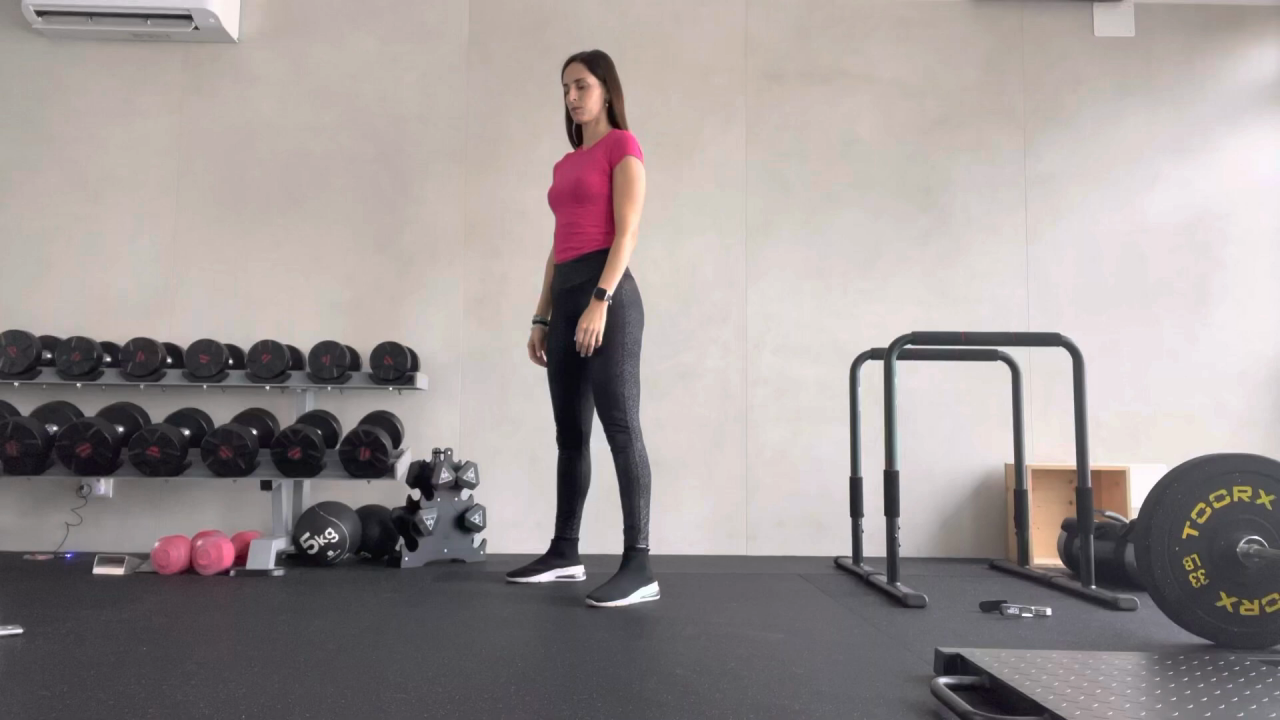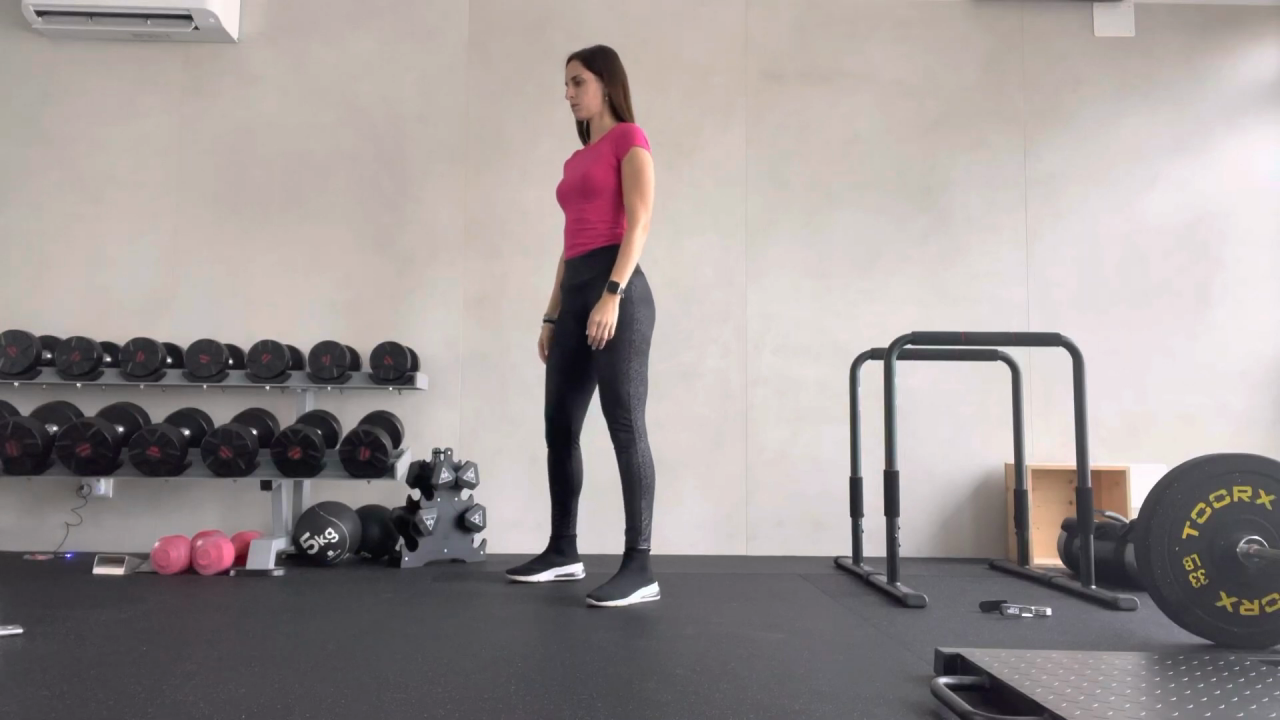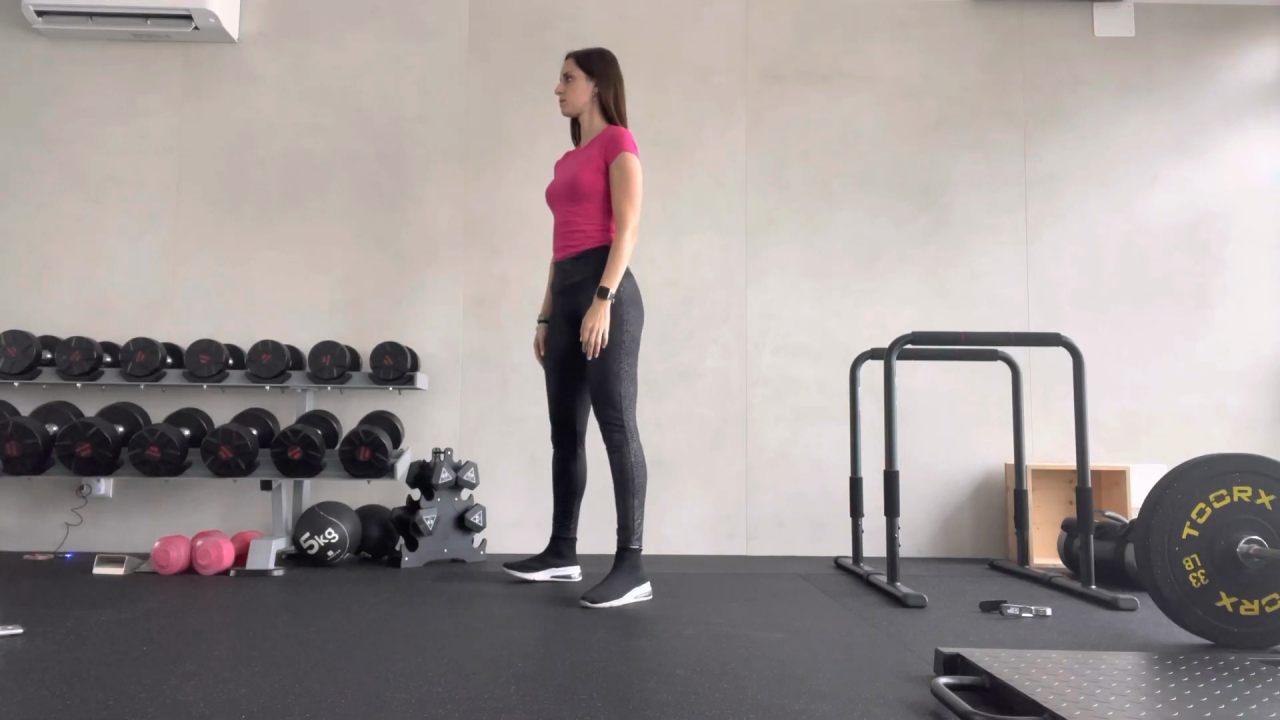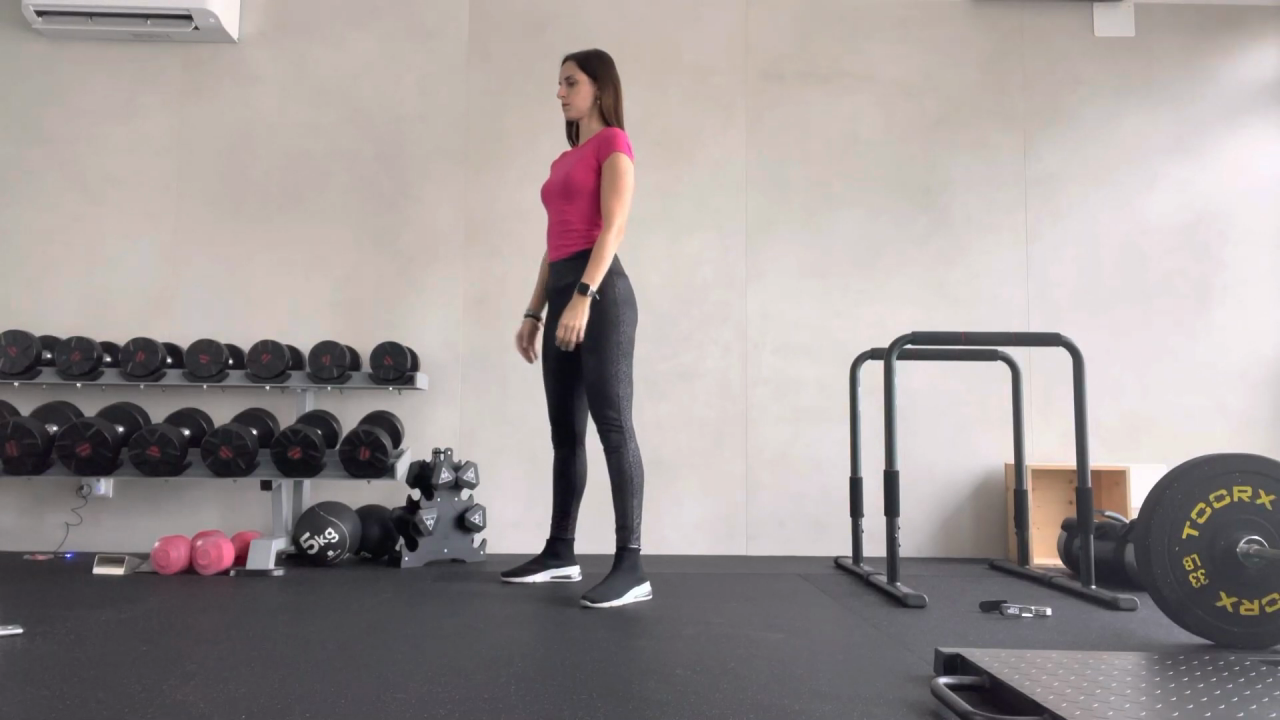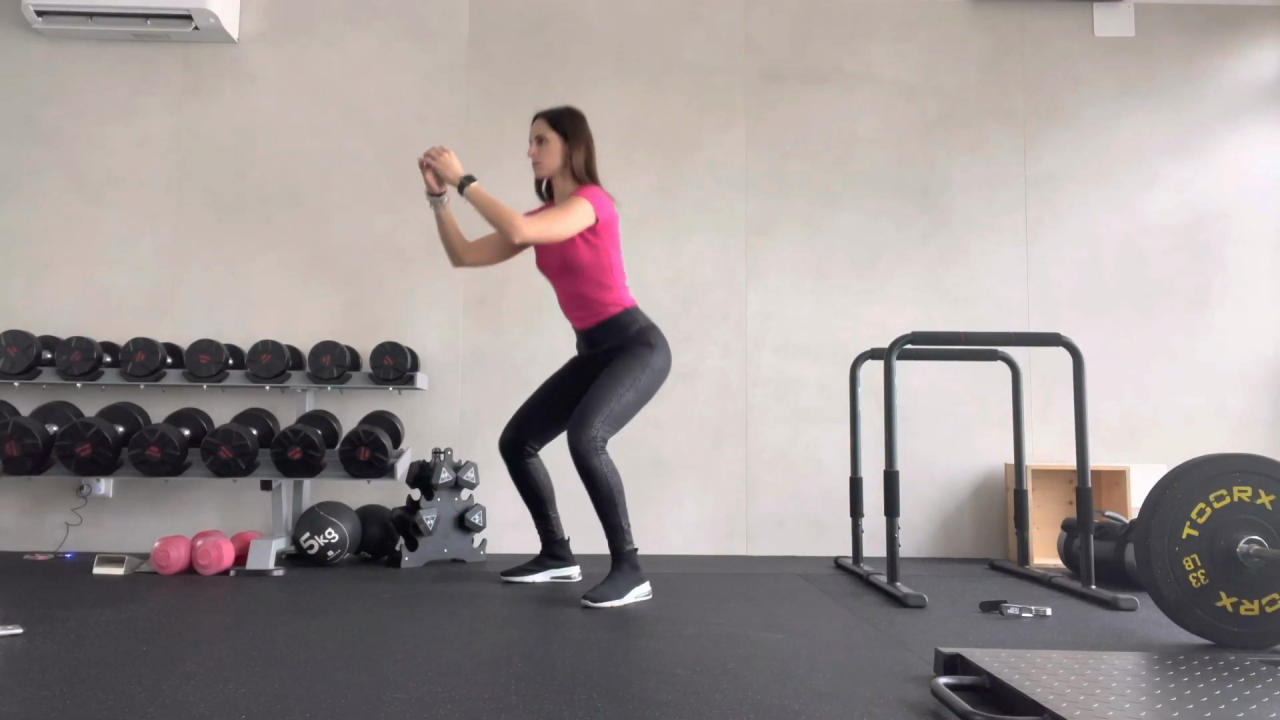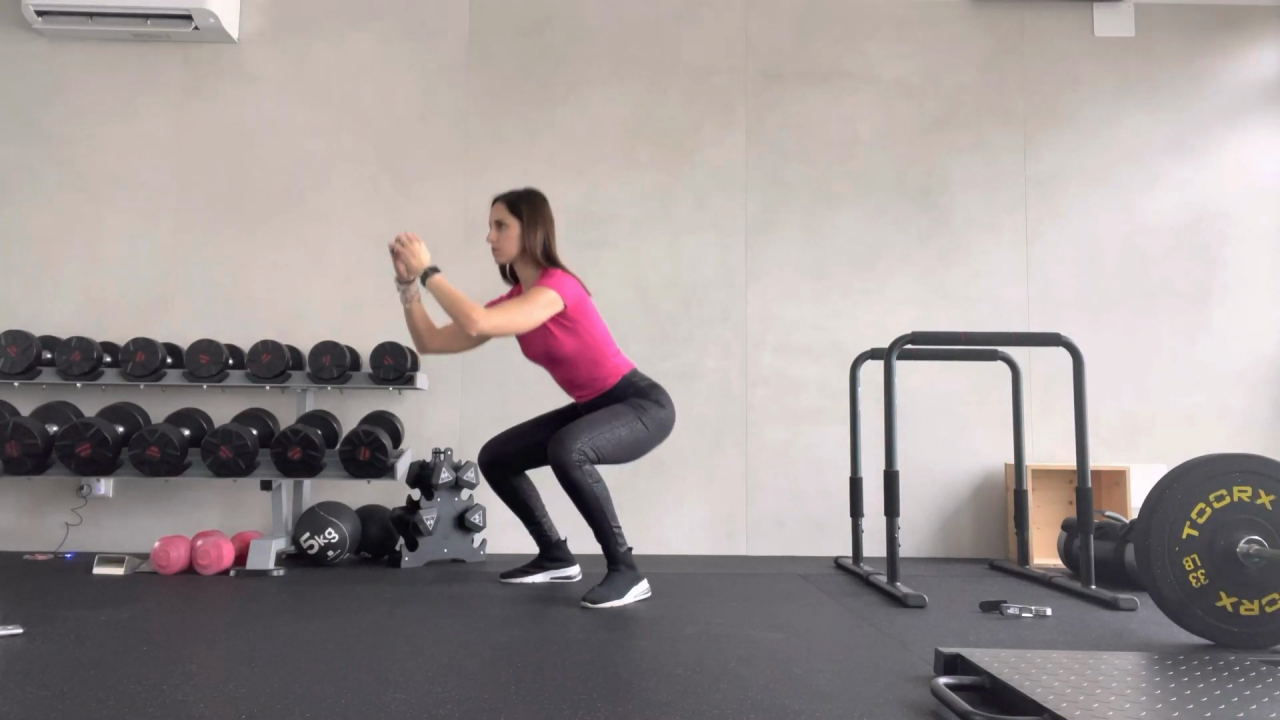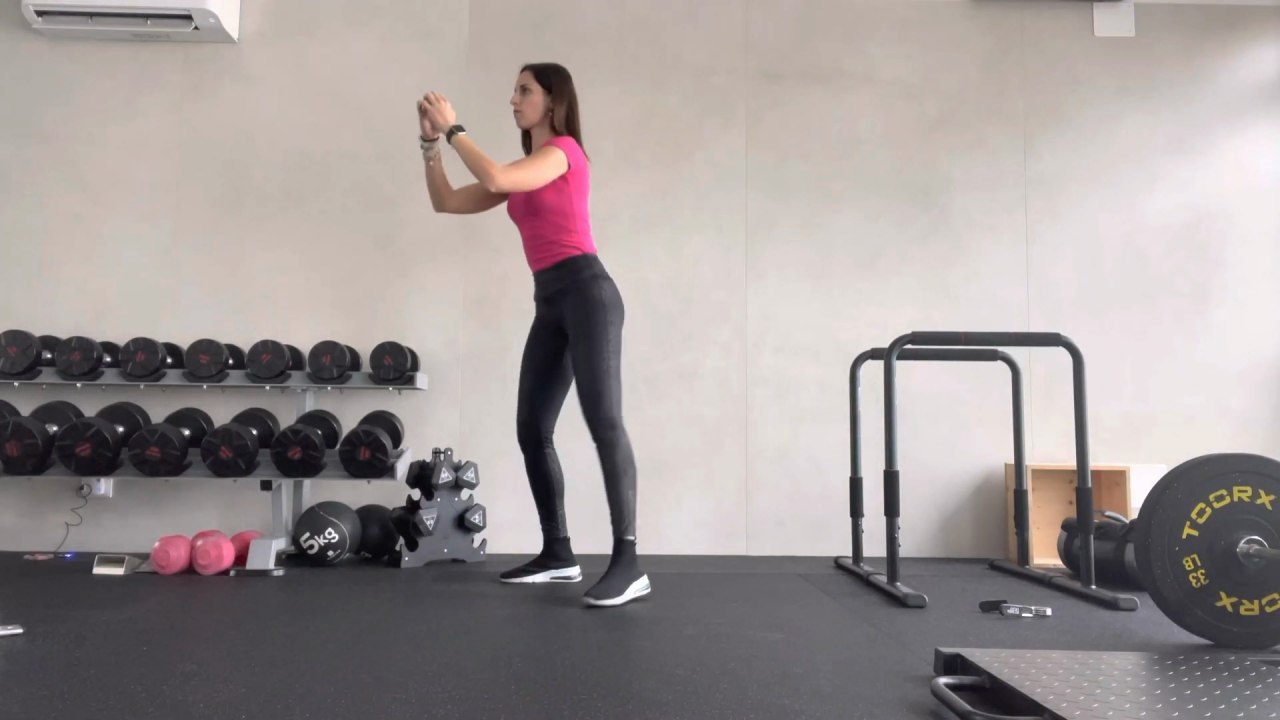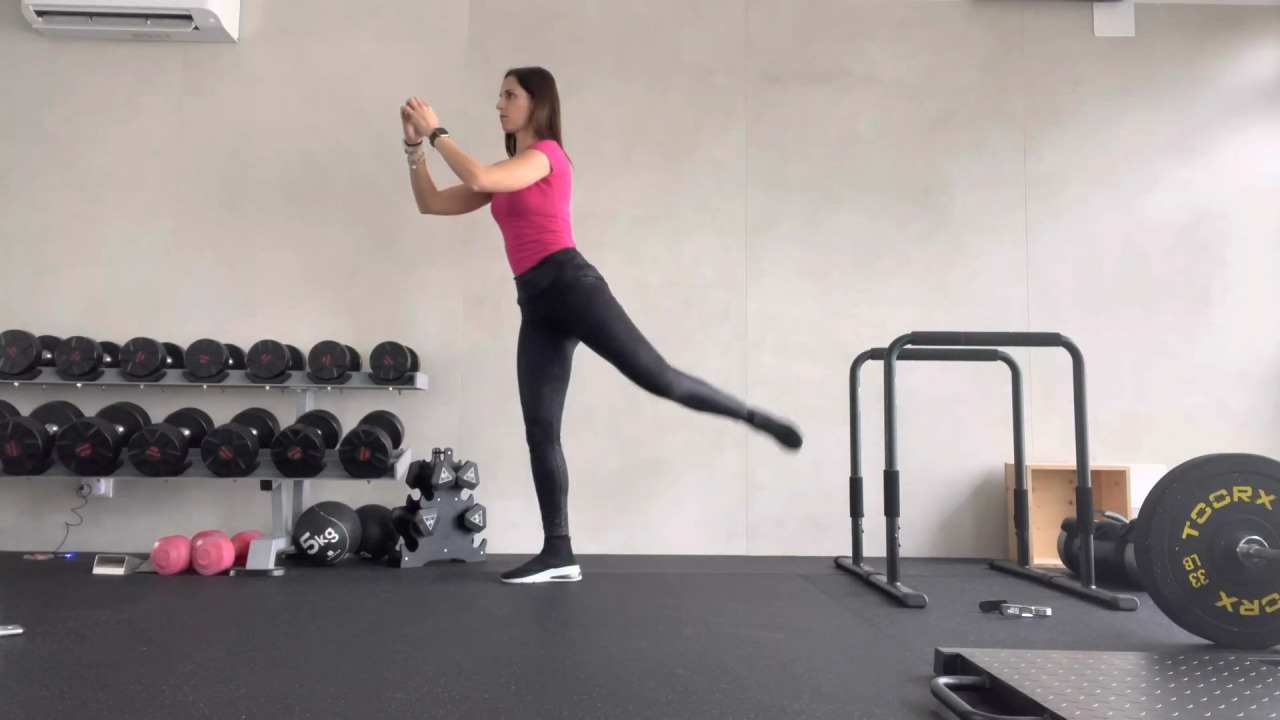
dt=0.7s
person 1, frame 1
left shoulder: (622, 145)
right shoulder: (564, 164)
left elbow: (627, 231)
left wrist: (600, 302)
right wrist: (541, 317)
left hip: (605, 292)
right hip: (566, 297)
left knee: (620, 427)
right knee: (570, 432)
left ankle: (638, 567)
right ankle: (565, 552)
person 1, frame 2
left shoulder: (630, 139)
right shoulder: (577, 160)
left elbow: (638, 222)
left wrist: (612, 294)
right wrist: (551, 316)
left hip: (616, 289)
right hip: (577, 294)
left knee: (625, 428)
right knee: (559, 428)
left ankle: (639, 567)
right ankle: (563, 549)
person 1, frame 3
left shoulder: (618, 142)
right shoulder: (567, 160)
left elbow: (626, 228)
left wrist: (603, 300)
right wrist: (545, 316)
left hip: (605, 289)
right hip: (568, 294)
left knee: (616, 426)
right knee: (565, 430)
left ankle: (631, 566)
right ankle: (562, 551)
person 1, frame 4
left shoulder: (613, 143)
right shoulder: (563, 160)
left elbow: (612, 228)
left wrist: (582, 297)
right wrist: (533, 312)
left hip: (599, 291)
right hip: (563, 294)
left knee: (612, 425)
right knee: (564, 430)
left ankle: (631, 567)
right ankle: (560, 550)
person 1, frame 5
left shoulder: (589, 199)
right shoulder: (541, 217)
left elbow: (517, 231)
right elbow: (462, 255)
left wrist: (464, 181)
right wrist: (438, 195)
left hip: (638, 347)
right hip: (595, 353)
left knee: (586, 436)
right knee: (515, 441)
left ankle: (629, 569)
right ankle: (557, 555)
person 1, frame 6
left shoulder: (556, 286)
right shoulder: (516, 301)
left elbow: (478, 324)
right elbow: (431, 343)
left wrist: (428, 270)
right wrist: (408, 283)
left hip: (644, 406)
right hip: (597, 408)
left knee: (566, 449)
right knee: (495, 457)
left ankle: (625, 570)
right ankle: (555, 554)
person 1, frame 7
left shoulder: (563, 150)
right shoulder: (524, 168)
left elbow: (493, 178)
right elbow: (445, 201)
left wrist: (453, 130)
right wrist: (429, 142)
left hip: (585, 291)
right hip: (551, 300)
left knee: (601, 418)
right knee: (532, 431)
left ankle: (628, 562)
right ankle: (558, 554)
person 1, frame 8
left shoulder: (546, 154)
right shoulder: (506, 172)
left elbow: (477, 179)
right elbow: (431, 203)
left wrist: (436, 131)
right wrist: (414, 143)
left hip: (571, 283)
right hip: (537, 304)
left knee: (656, 377)
right knee: (540, 430)
left ankle: (757, 417)
right ankle: (558, 553)
